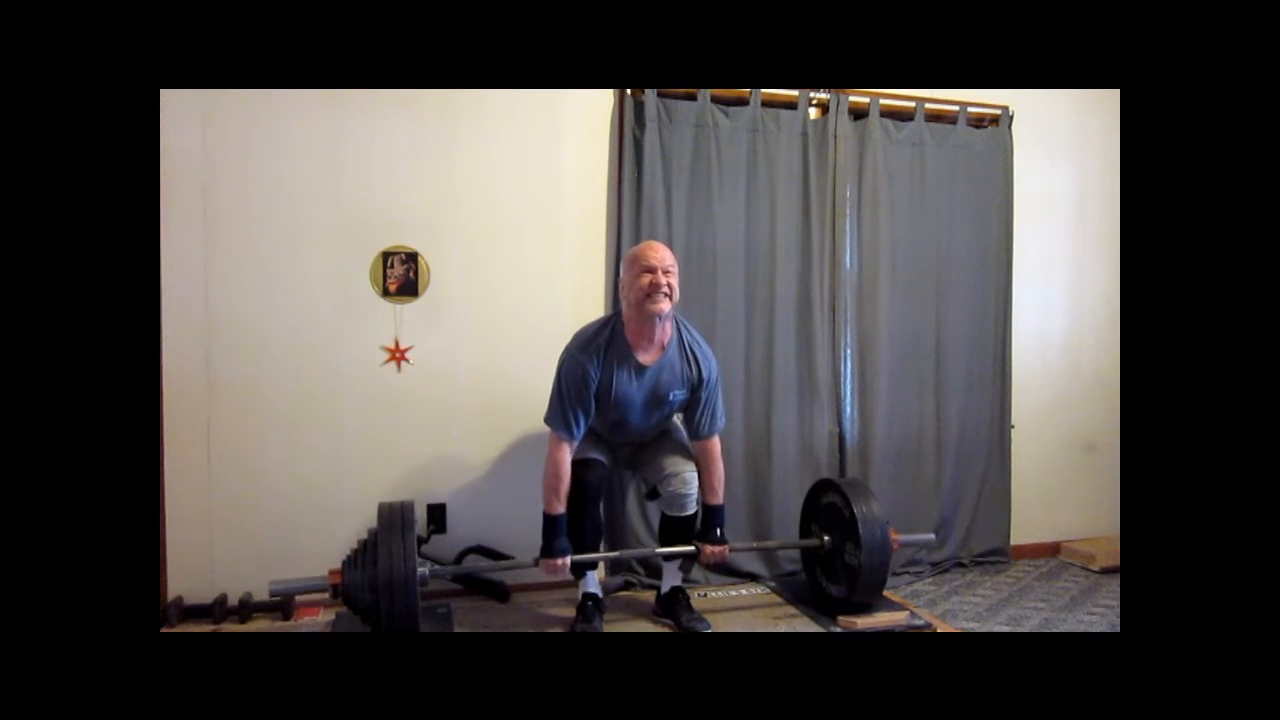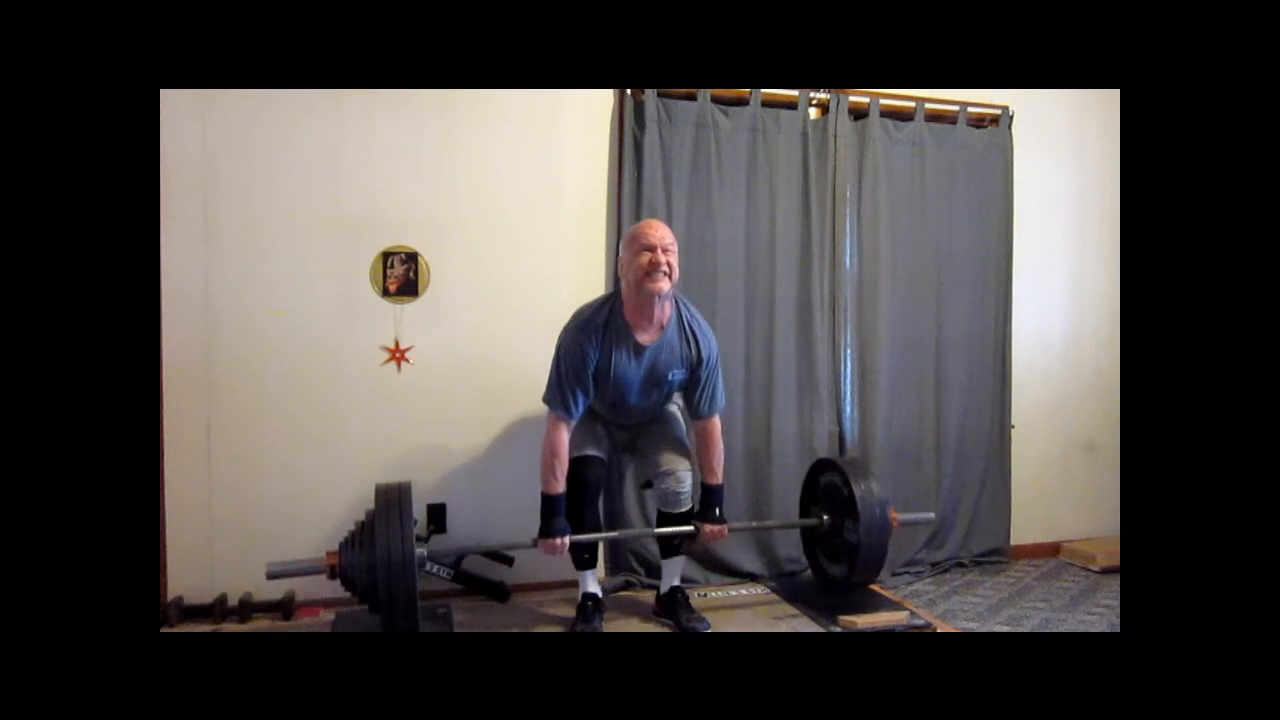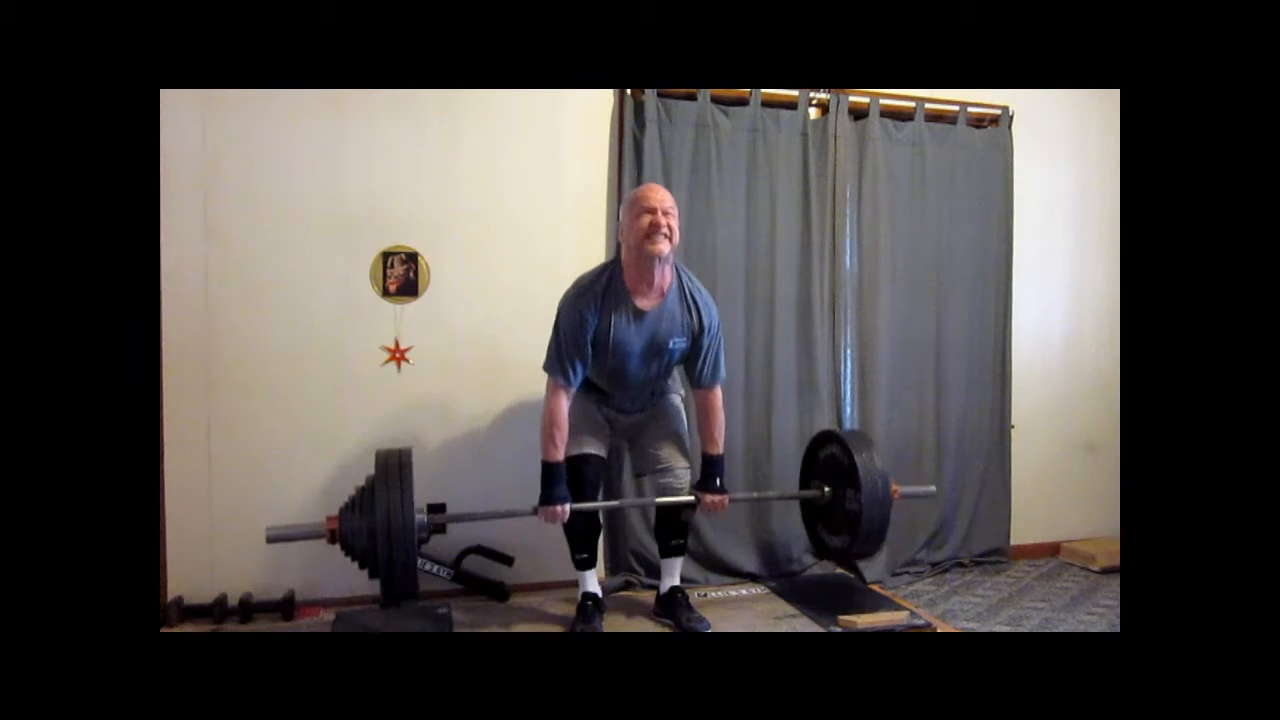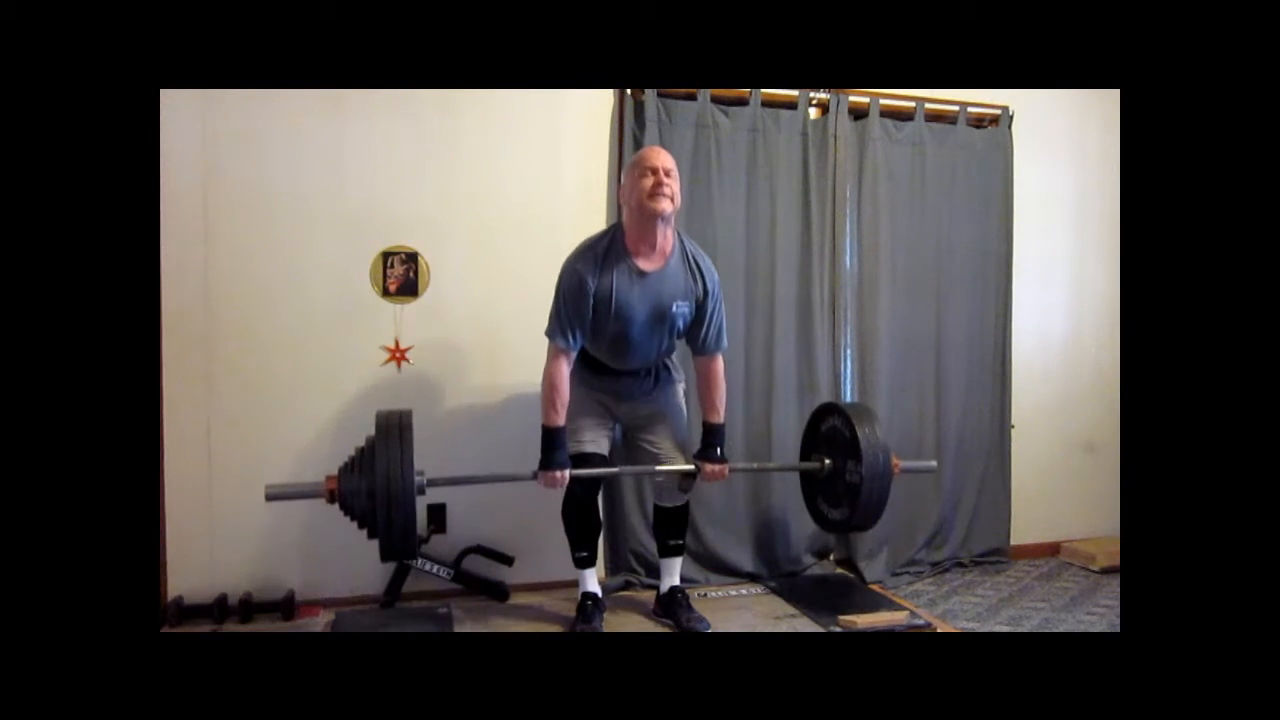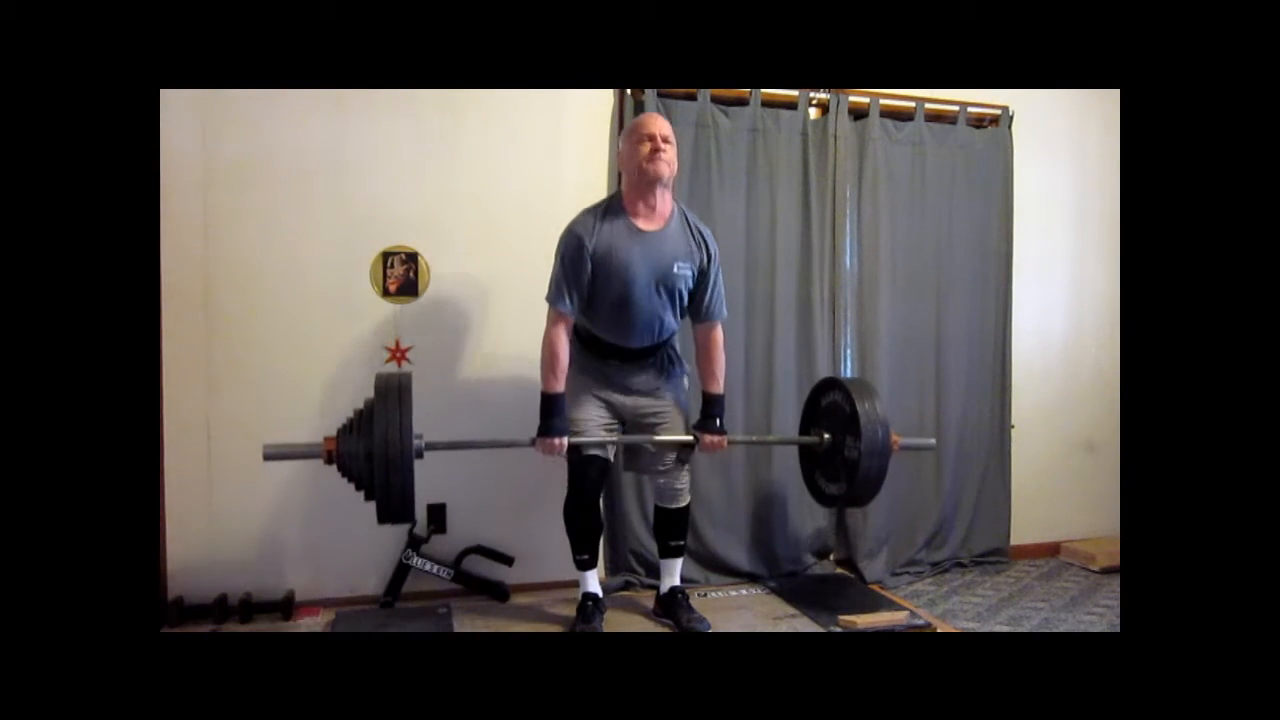
dt=0.3s
person 1, frame 1
left shoulder: (696, 355)
right shoulder: (588, 351)
left elbow: (707, 443)
right elbow: (561, 446)
left wrist: (714, 525)
right wrist: (554, 536)
left hip: (656, 434)
right hip: (595, 436)
left knee: (684, 482)
right knee: (585, 482)
left ankle: (671, 593)
right ankle: (590, 597)
person 1, frame 2
left shoulder: (696, 333)
right shoulder: (587, 329)
left elbow: (707, 422)
right elbow: (560, 425)
left wrist: (713, 505)
right wrist: (552, 516)
left hip: (655, 413)
right hip: (592, 416)
left knee: (679, 482)
right knee: (584, 482)
left ankle: (670, 593)
right ankle: (590, 597)
person 1, frame 3
left shoulder: (697, 303)
right shoulder: (587, 297)
left elbow: (708, 392)
right elbow: (559, 392)
left wrist: (713, 475)
right wrist: (552, 484)
left hip: (656, 397)
right hip: (591, 397)
left knee: (677, 480)
right knee: (582, 481)
left ankle: (670, 593)
right ankle: (590, 596)
person 1, frame 4
left shoulder: (698, 270)
right shoulder: (587, 266)
left elbow: (709, 360)
right elbow: (560, 359)
left wrist: (714, 443)
right wrist: (552, 450)
left hip: (655, 380)
right hip: (592, 380)
left knee: (676, 477)
right knee: (582, 481)
left ankle: (670, 591)
right ankle: (590, 596)
person 1, frame 5
left shoulder: (698, 239)
right shoulder: (588, 232)
left elbow: (709, 330)
right elbow: (558, 326)
left wrist: (713, 413)
right wrist: (552, 415)
left hip: (659, 371)
right hip: (592, 372)
left knee: (675, 481)
right knee: (585, 481)
left ankle: (670, 592)
right ankle: (590, 596)
